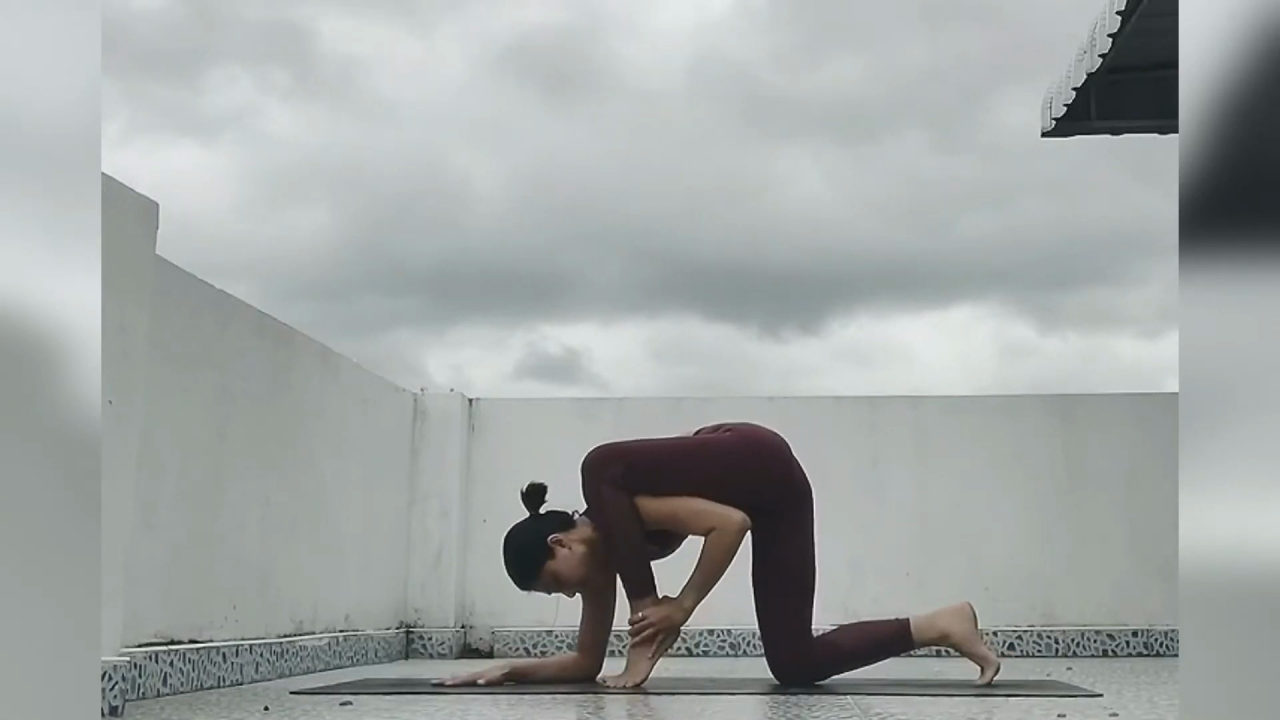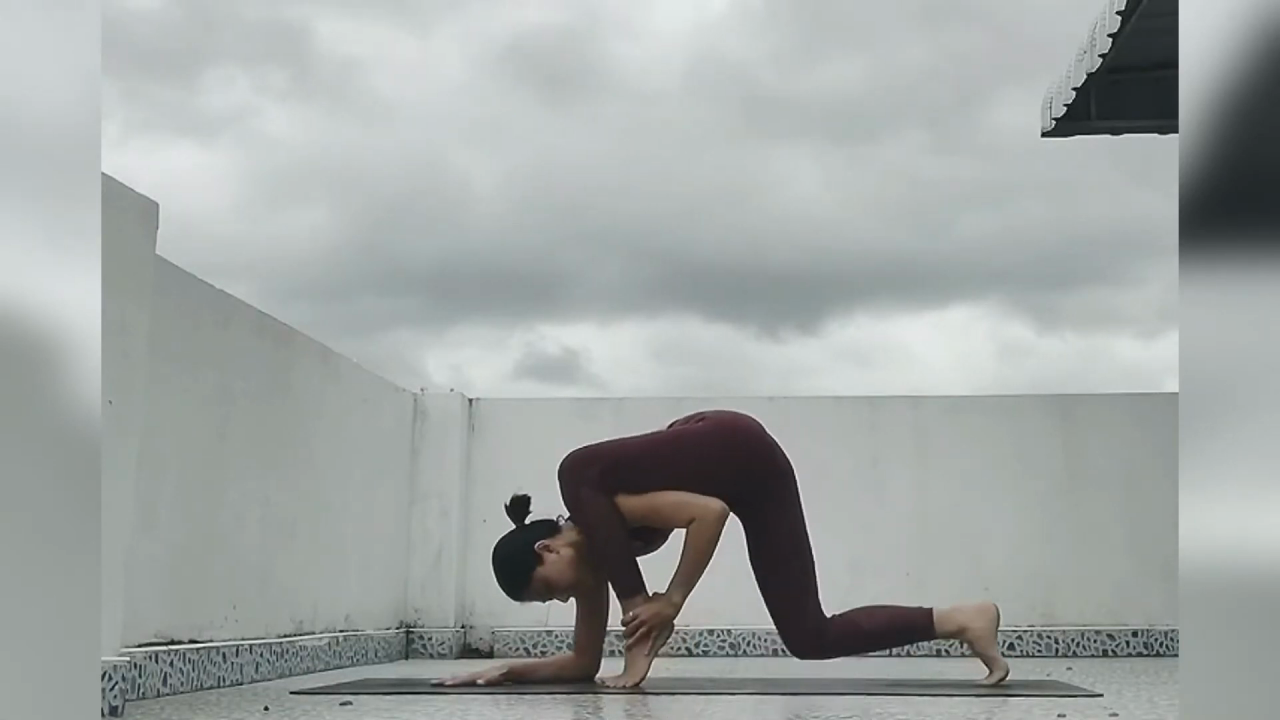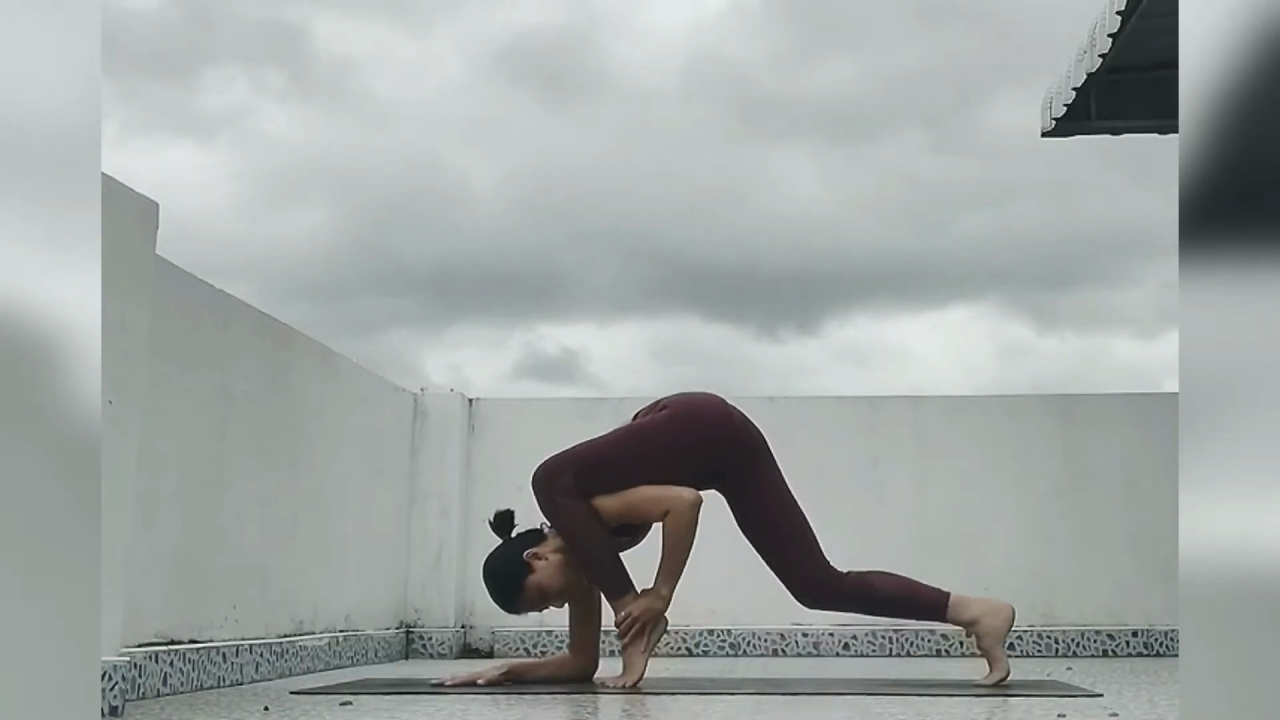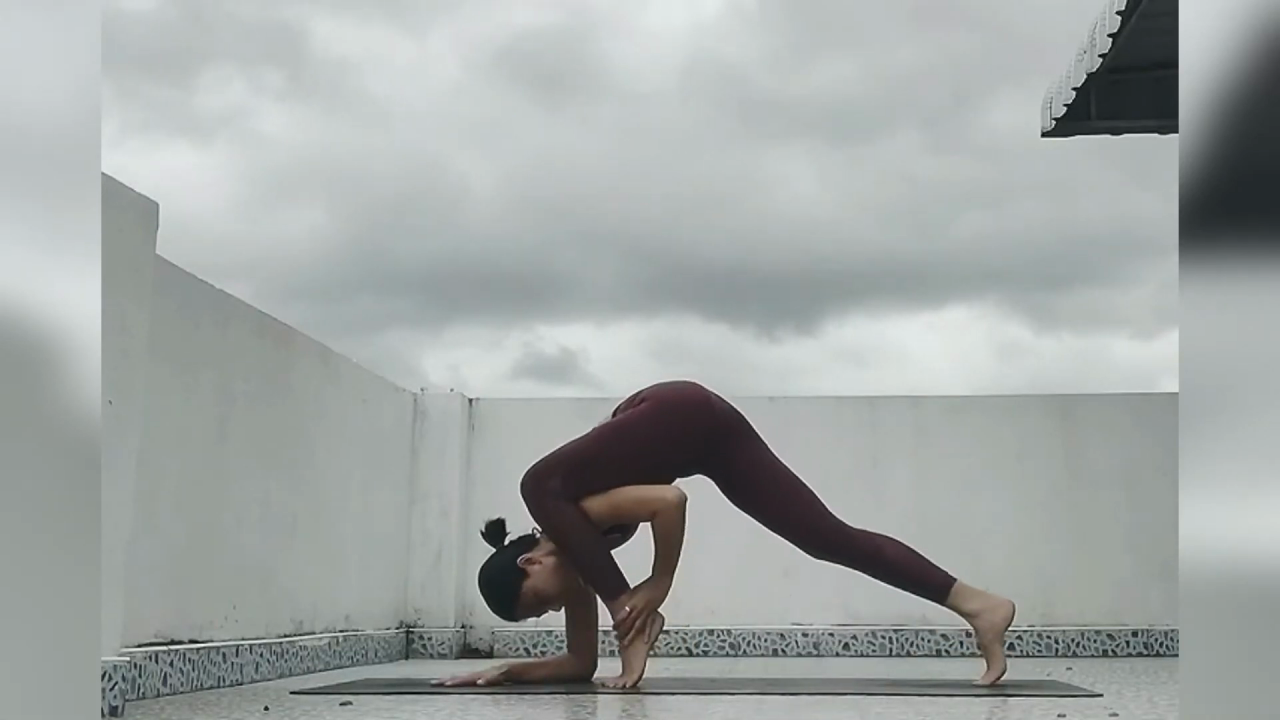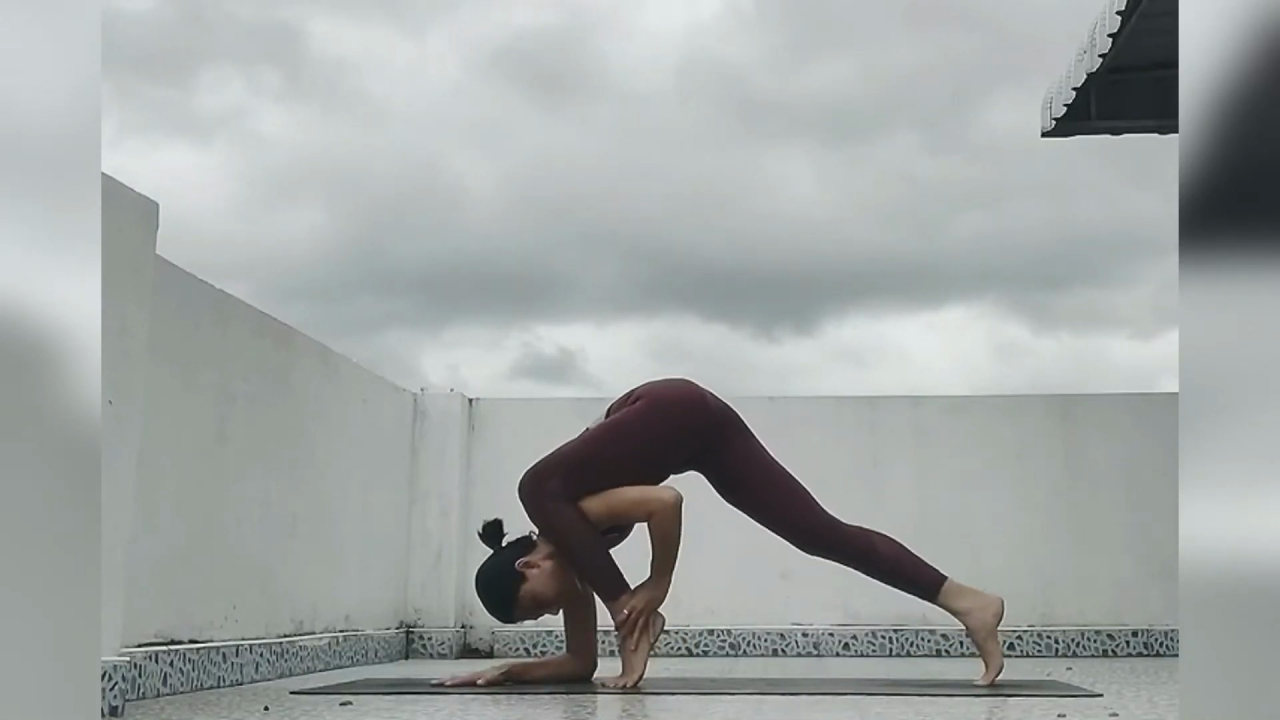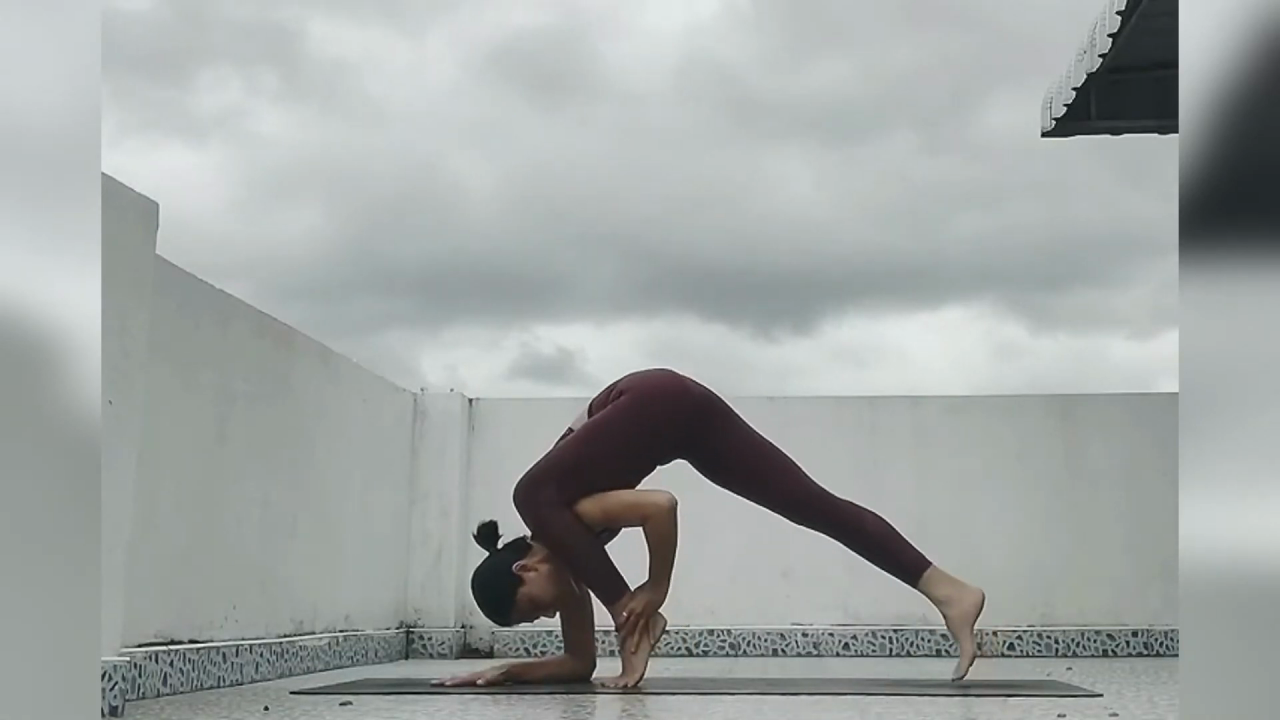
dt=0.3s
person 1, frame 1
left shoulder: (607, 490)
right shoulder: (599, 555)
left elbow: (732, 524)
right elbow: (585, 662)
left wrist: (682, 606)
right wrist: (510, 670)
left hip: (765, 467)
right hip: (763, 496)
right knee: (796, 666)
right ankle: (940, 625)
person 1, frame 2
left shoulder: (584, 490)
right shoulder: (590, 550)
left elbow: (710, 512)
right elbow: (584, 662)
left wrist: (670, 602)
right wrist: (509, 669)
left hip: (742, 450)
right hip: (739, 469)
right knee: (810, 638)
right ankle: (961, 620)
person 1, frame 3
left shoulder: (560, 490)
right shoulder: (577, 552)
left elbow: (684, 503)
right elbow: (581, 662)
left wrist: (660, 596)
right wrist: (509, 670)
left hip: (714, 432)
right hip: (713, 454)
right knee: (820, 585)
right ankle: (973, 612)
person 1, frame 4
left shoulder: (547, 495)
right shoulder: (568, 549)
left elbow: (669, 502)
right elbow: (580, 662)
left wrist: (656, 590)
right wrist: (507, 670)
left hip: (692, 418)
right hip: (702, 440)
right knee: (827, 539)
right ankle: (976, 605)
person 1, frame 5
left shoulder: (546, 499)
right shoulder: (566, 550)
left elbow: (665, 503)
right elbow: (580, 663)
left wrist: (656, 590)
right wrist: (508, 671)
left hip: (685, 415)
right hip: (691, 430)
right knee: (821, 534)
right ankle: (968, 603)
person 1, frame 6
left shoulder: (539, 504)
right shoulder: (559, 552)
left elbow: (661, 506)
right elbow: (580, 661)
left wrist: (654, 591)
right wrist: (507, 669)
left hip: (668, 404)
right hip: (675, 418)
right knee: (816, 507)
right ankle: (949, 591)
